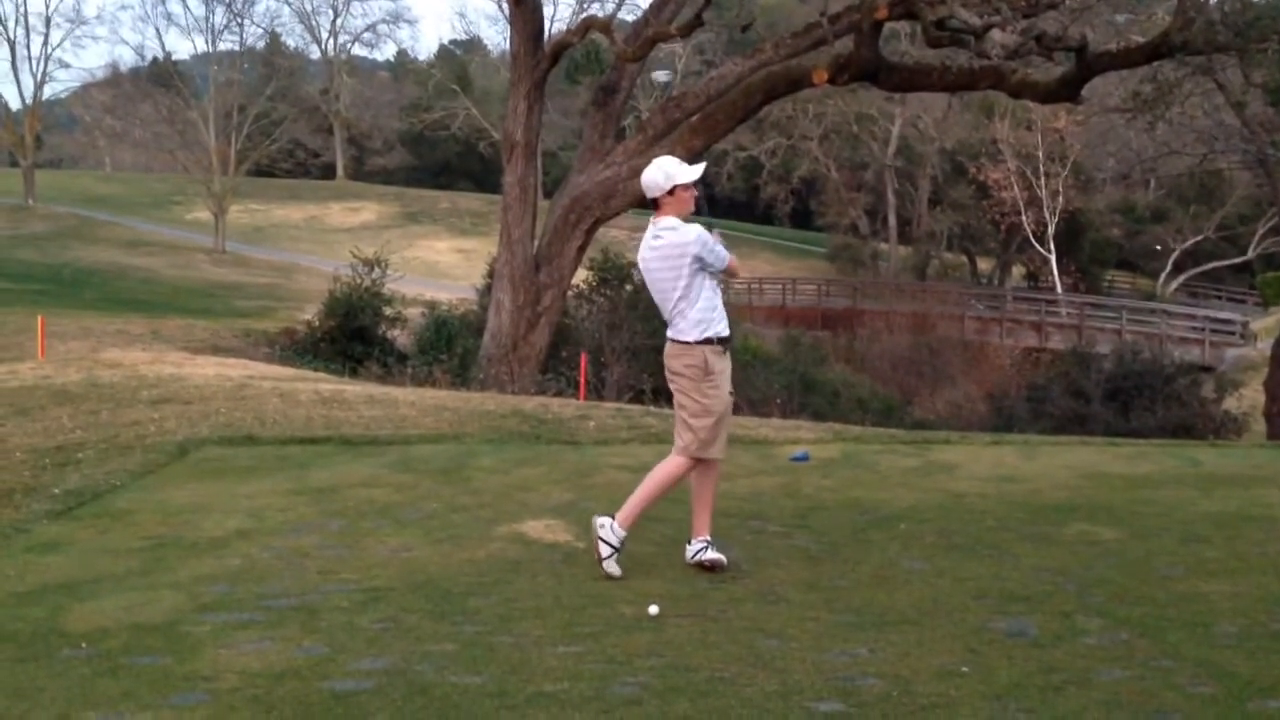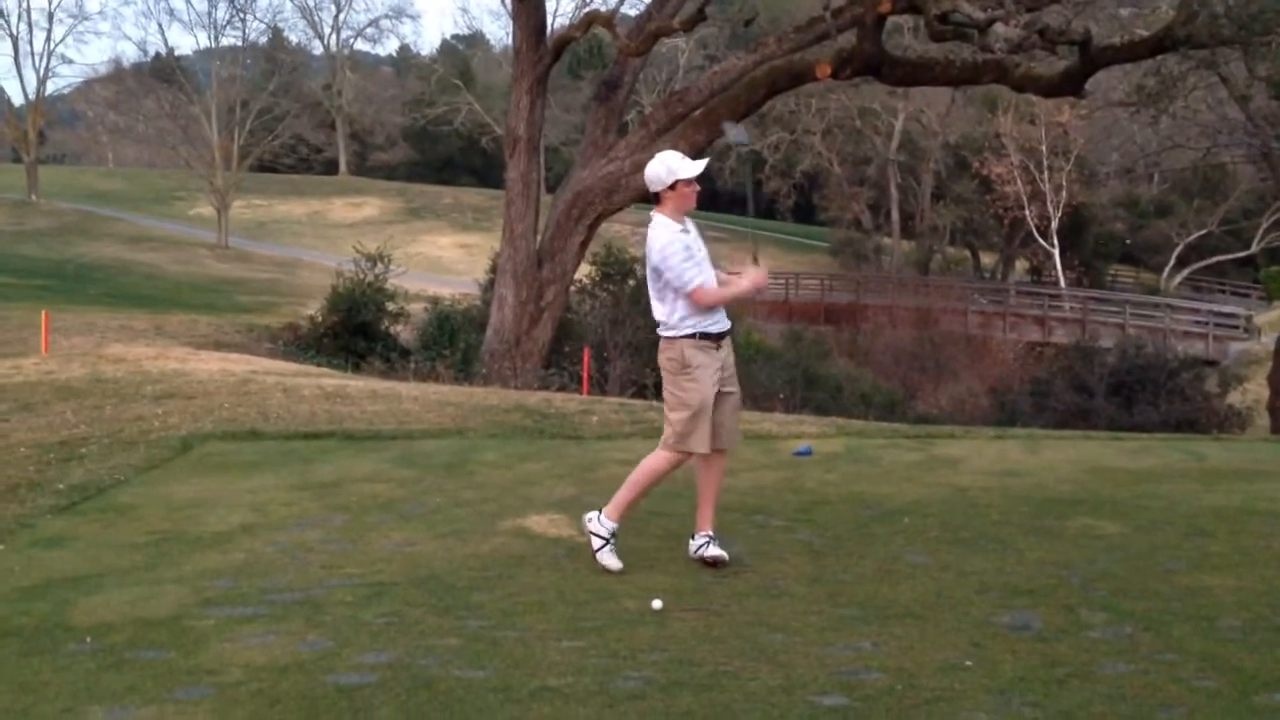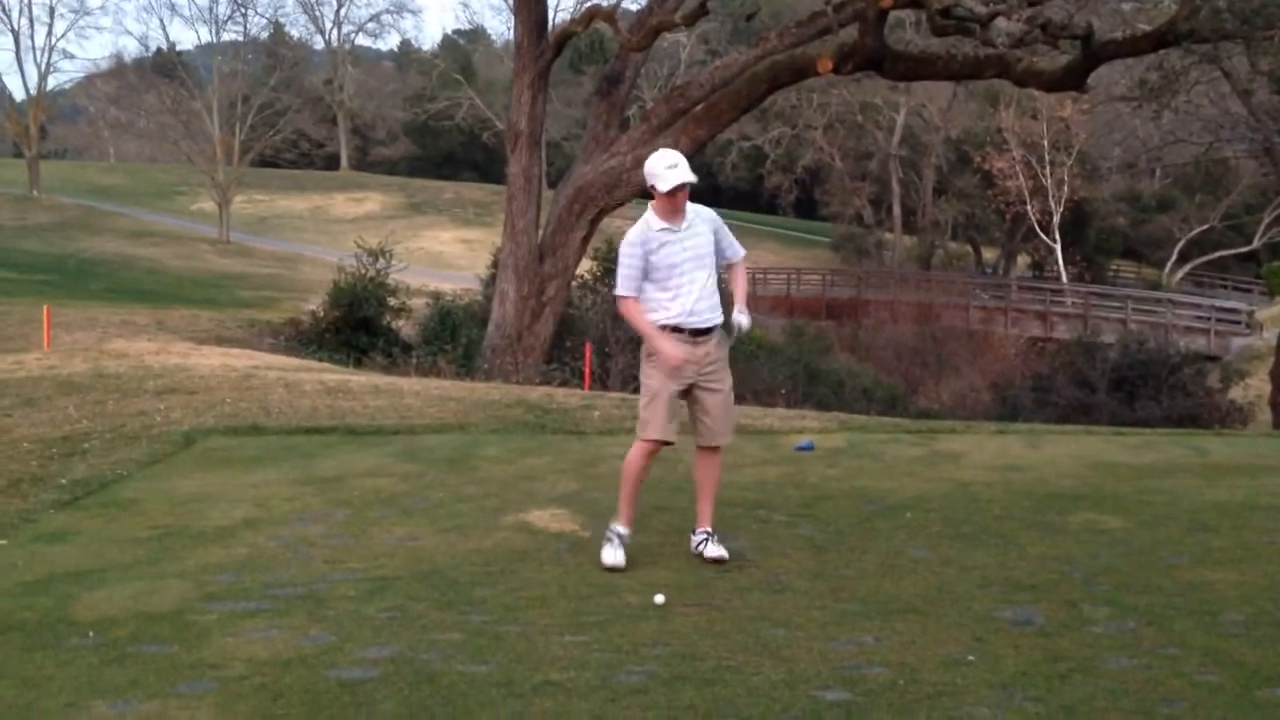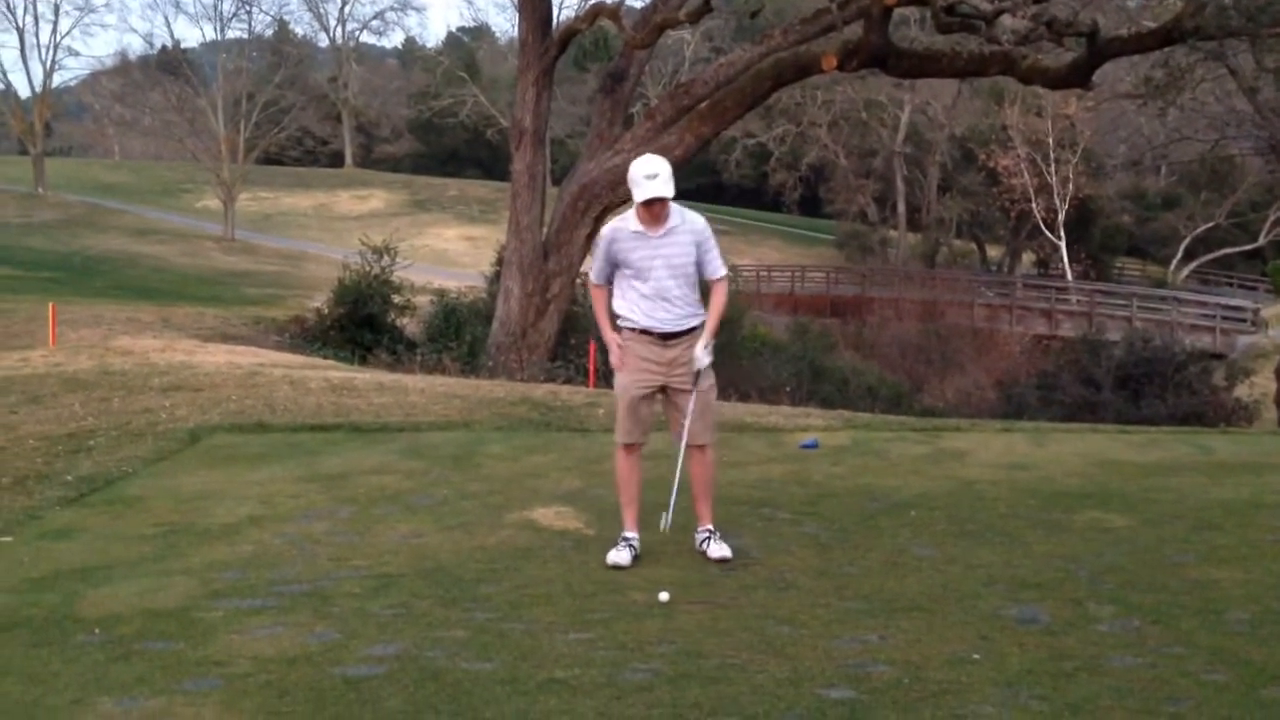
dt=0.3s
person 1, frame 1
left shoulder: (649, 243)
right shoulder: (692, 236)
right elbow: (732, 269)
right wrist: (716, 247)
left hip: (700, 351)
right hip: (700, 355)
left knee: (711, 450)
right knee: (689, 453)
left ankle: (700, 541)
right ankle: (617, 525)
person 1, frame 2
left shoulder: (684, 227)
right shoulder: (664, 240)
right elbow: (703, 297)
left wrist: (737, 276)
right wrist: (745, 283)
left hip: (718, 346)
right hip: (687, 351)
left knee: (718, 445)
right knee: (678, 448)
left ankle: (703, 536)
right ankle: (605, 520)
person 1, frame 3
left shoulder: (707, 219)
right shoulder: (638, 238)
left elbow: (735, 260)
right elbow: (627, 302)
left wrist: (740, 305)
right wrist: (661, 343)
left hip: (711, 343)
right hip: (666, 347)
left knee: (712, 442)
right knee: (650, 441)
left ankle: (703, 532)
right ankle: (619, 528)
person 1, frame 4
left shoulder: (695, 227)
right shoulder: (614, 233)
left elbow: (719, 284)
right elbow: (597, 284)
left wrist: (706, 339)
right wrist: (608, 334)
left hip: (688, 342)
right hip: (637, 345)
left knee: (699, 441)
right knee: (629, 442)
left ankle: (706, 528)
right ankle: (630, 535)
